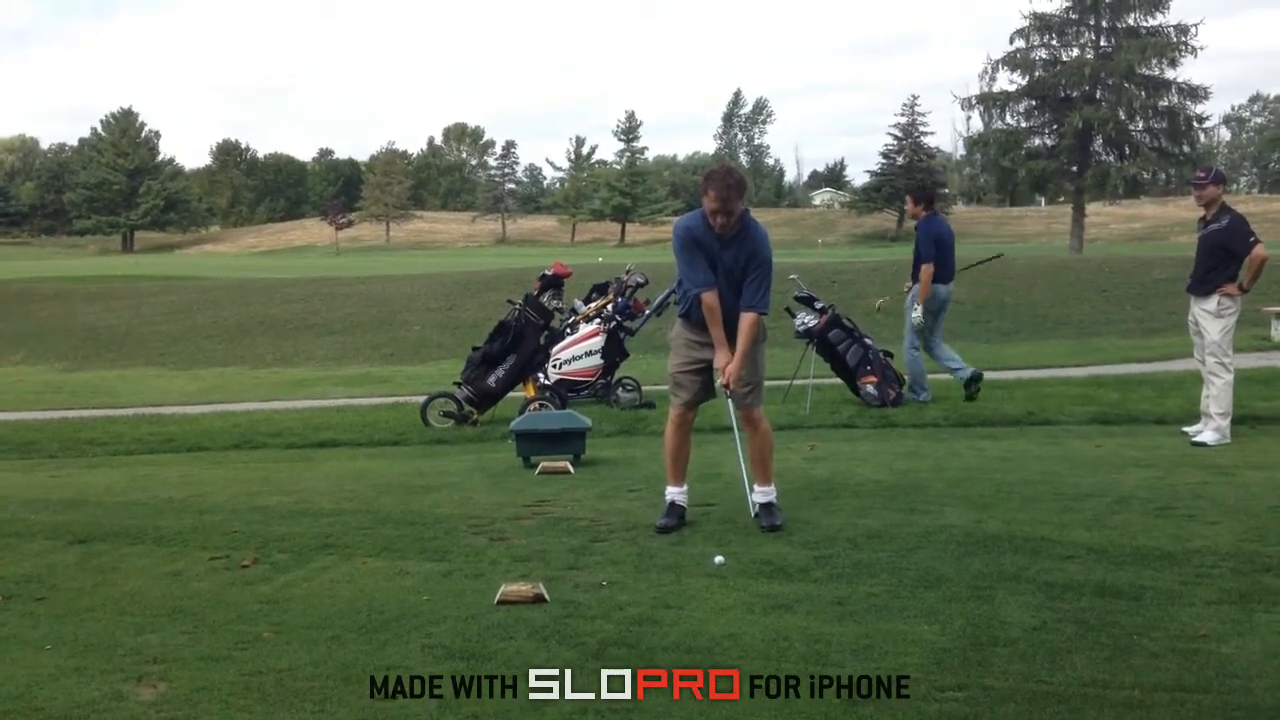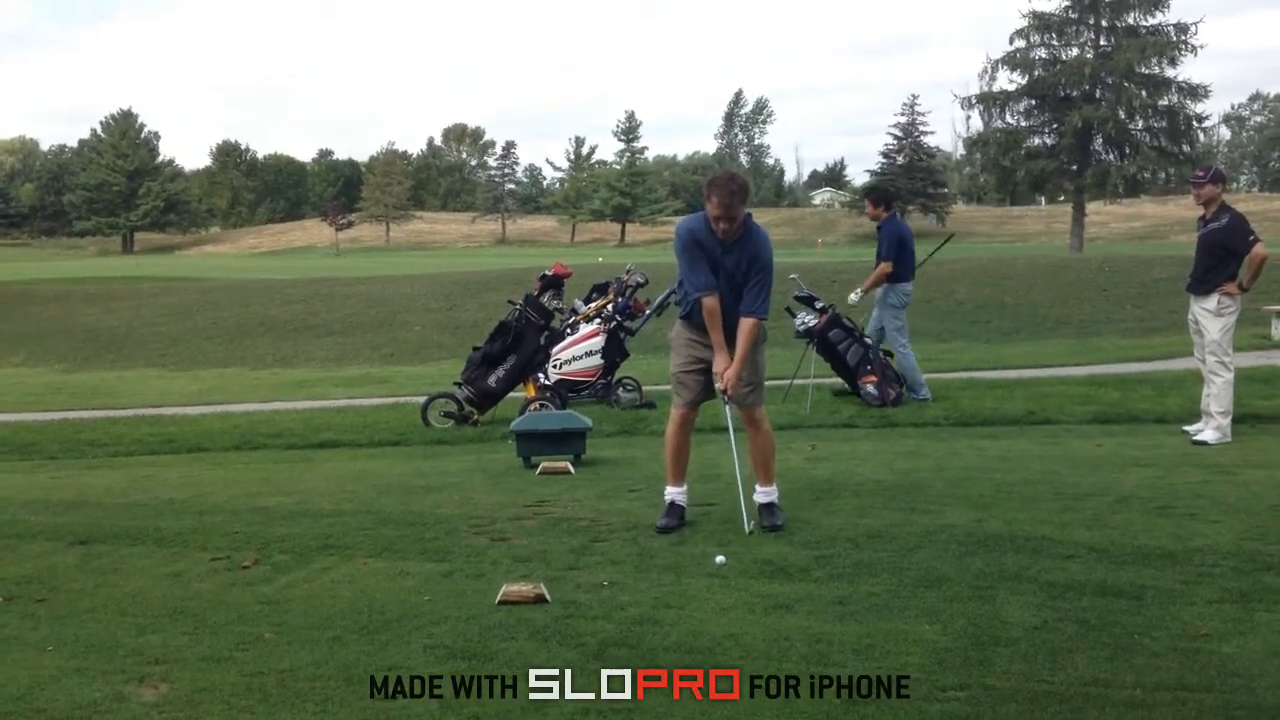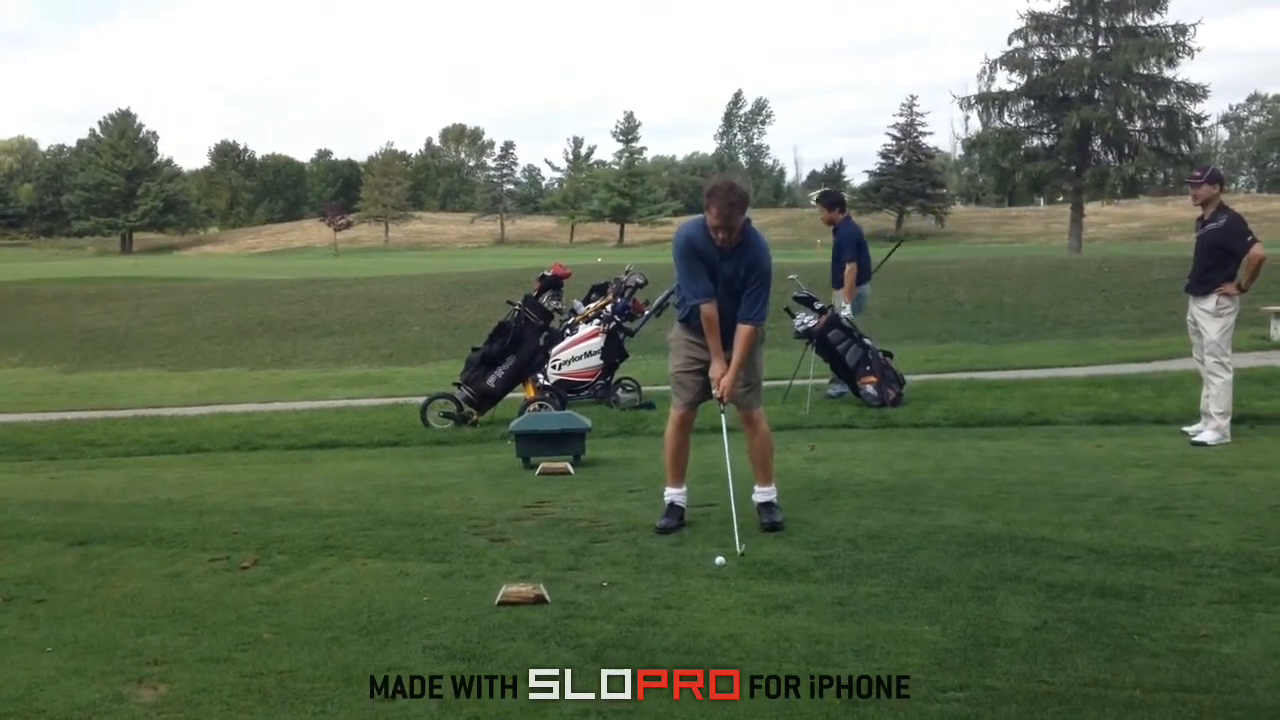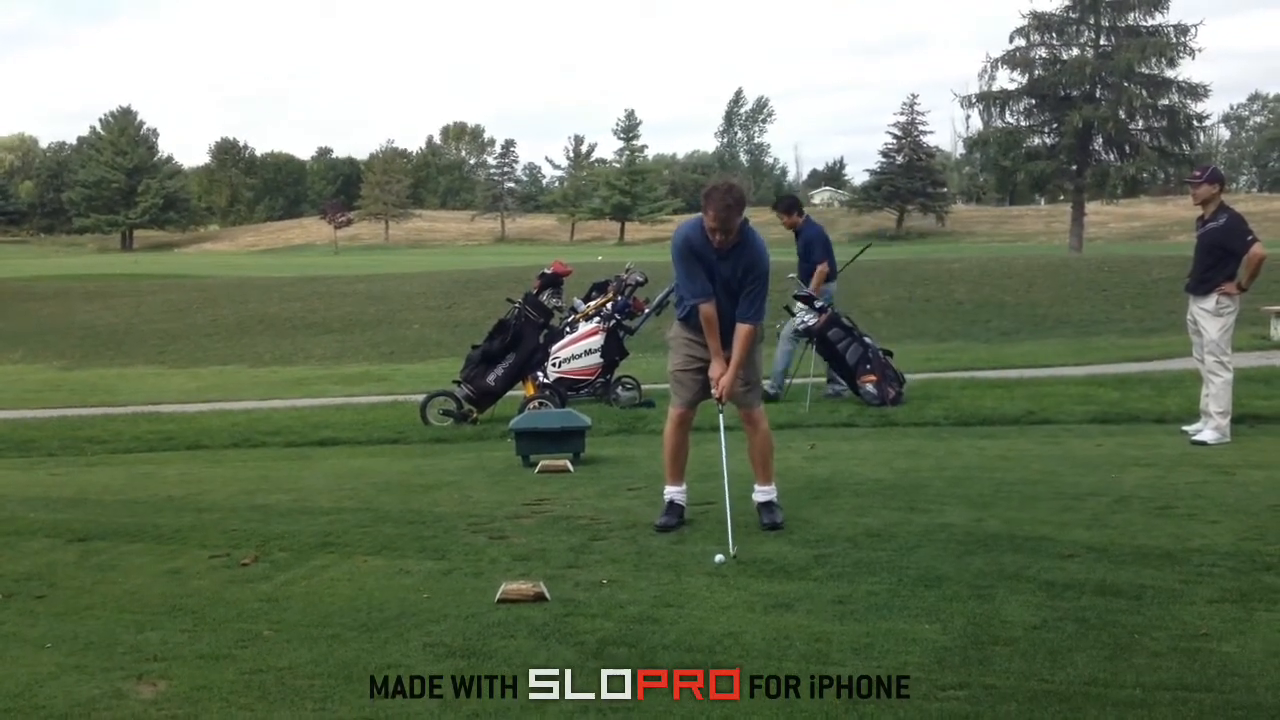
dt=0.3s
person 1, frame 1
left shoulder: (757, 239)
right shoulder: (686, 229)
left elbow: (752, 308)
right elbow: (705, 293)
left wrist: (737, 359)
right wrist: (720, 350)
left hip: (743, 331)
right hip: (694, 331)
left knee: (752, 414)
right knee: (680, 414)
left ankle: (765, 497)
right ankle: (676, 499)
person 1, frame 2
left shoulder: (759, 243)
right shoulder: (689, 231)
left elbow: (752, 313)
right elbow: (706, 296)
left wrist: (736, 365)
right wrist: (719, 354)
left hip: (743, 333)
right hip: (694, 331)
left knee: (754, 413)
right knee: (682, 413)
left ankle: (766, 497)
right ankle: (675, 499)
person 1, frame 3
left shoulder: (757, 250)
right shoulder: (687, 237)
left elbow: (749, 320)
right elbow: (704, 304)
left wrist: (733, 371)
right wrist: (715, 360)
left hip: (741, 336)
right hip: (693, 333)
left knee: (752, 414)
right knee: (681, 414)
left ankle: (766, 497)
right ankle: (675, 500)
person 1, frame 4
left shoulder: (755, 250)
right shoulder: (685, 238)
left elbow: (748, 319)
right elbow: (704, 303)
left wrist: (732, 371)
right wrist: (715, 359)
left hip: (740, 334)
right hip: (692, 331)
left knee: (752, 412)
right knee: (680, 413)
left ankle: (766, 495)
right ankle: (674, 498)
person 2, frame 1
left shoulder: (1231, 221)
right shoulder: (1204, 222)
left elbow: (1259, 254)
left wrist: (1243, 287)
right wrist: (1196, 280)
left hip: (1218, 303)
right hip: (1198, 301)
left knee: (1218, 365)
right knee: (1205, 365)
left ankle: (1219, 428)
right ankle: (1208, 421)
person 2, frame 2
left shoulder: (1231, 220)
right shoulder: (1204, 221)
left elbow: (1259, 253)
left wrist: (1243, 286)
right wrist: (1195, 280)
left hip: (1218, 302)
right hip: (1198, 300)
left knee: (1218, 363)
right knee: (1206, 364)
left ankle: (1220, 427)
right ankle: (1208, 420)
person 2, frame 3
left shoulder: (1228, 221)
right shoulder: (1202, 222)
left elbow: (1257, 253)
left wrist: (1241, 287)
right wrist: (1194, 281)
left hip: (1217, 303)
right hip: (1197, 301)
left knee: (1217, 364)
right knee: (1204, 364)
left ankle: (1219, 428)
right ankle: (1207, 421)
person 2, frame 4
left shoulder: (1229, 220)
right shoulder: (1202, 221)
left elbow: (1257, 253)
left wrist: (1241, 286)
left hip: (1217, 302)
right hip: (1197, 300)
left knee: (1217, 363)
right knee: (1204, 363)
left ankle: (1219, 428)
right ankle: (1207, 420)
person 3, frame 1
left shoulder: (926, 229)
right shoulder: (942, 224)
left elbow: (927, 269)
left wrist: (918, 305)
right wrist: (915, 282)
left hip: (930, 291)
right hip: (944, 288)
left knee: (912, 344)
right knee: (931, 342)
left ankle: (919, 393)
right ankle: (968, 374)
person 3, frame 2
left shoulder: (890, 230)
right shoulder: (897, 225)
left elbow: (885, 268)
left wrist: (861, 291)
left hip: (893, 290)
right hip: (893, 289)
left knee: (899, 344)
right knee: (872, 338)
left ankle: (919, 392)
person 3, frame 3
left shoulder: (847, 232)
right shoulder: (845, 229)
left elbow: (851, 269)
left wrist: (847, 303)
left hip: (851, 292)
right hip: (847, 291)
right ankle: (839, 386)
person 3, frame 4
left shoulder: (812, 233)
right shoulder: (804, 231)
left elbow: (823, 269)
left hip: (818, 291)
right hip: (816, 290)
left knee: (789, 336)
left ankle: (774, 388)
right ankle: (838, 385)
